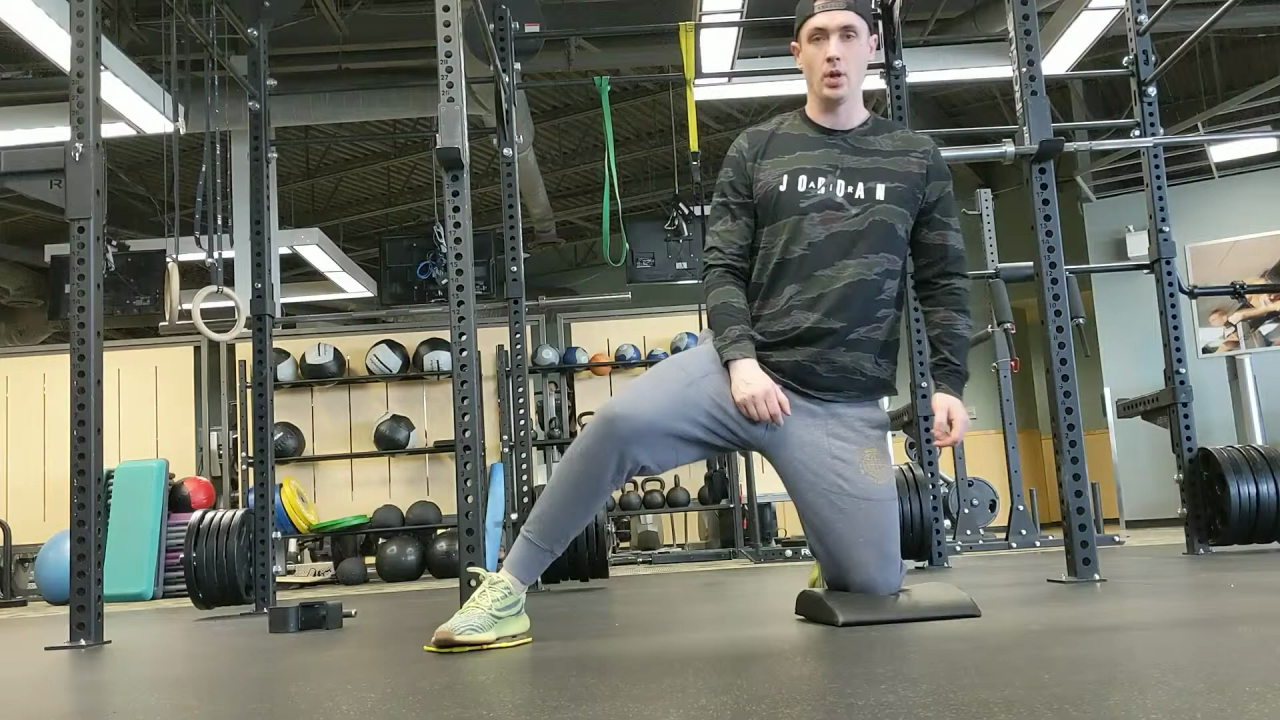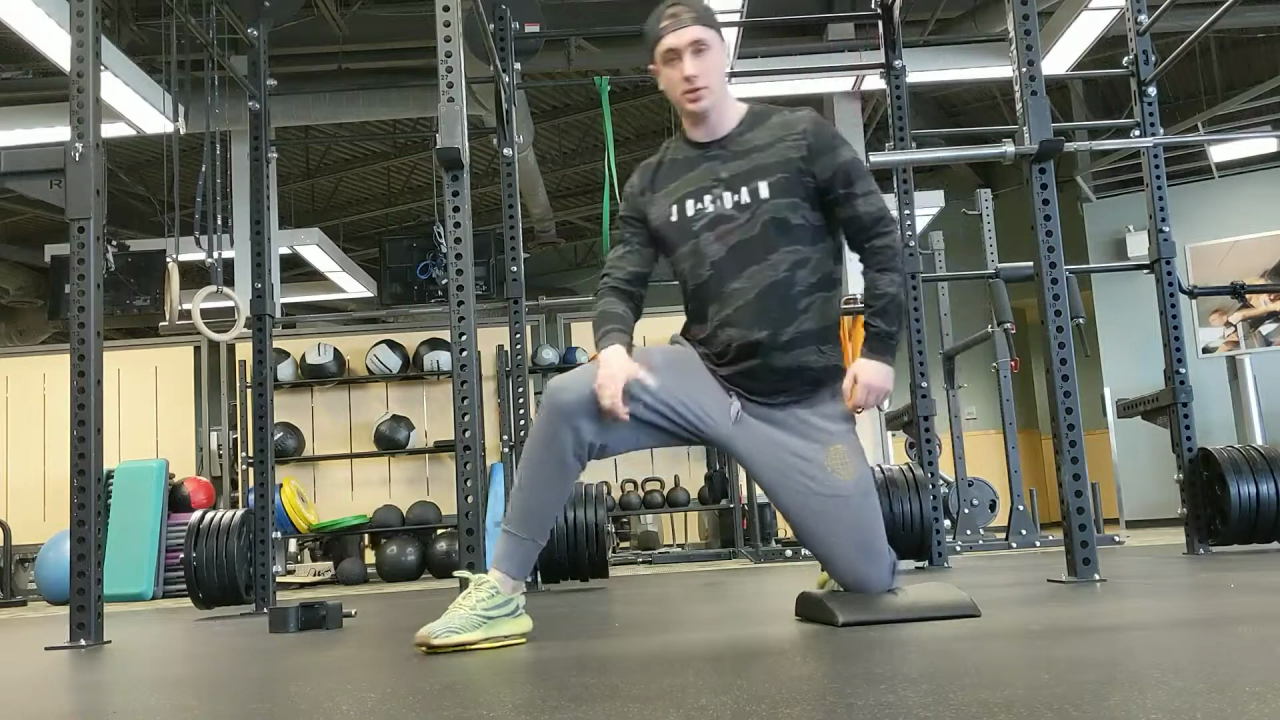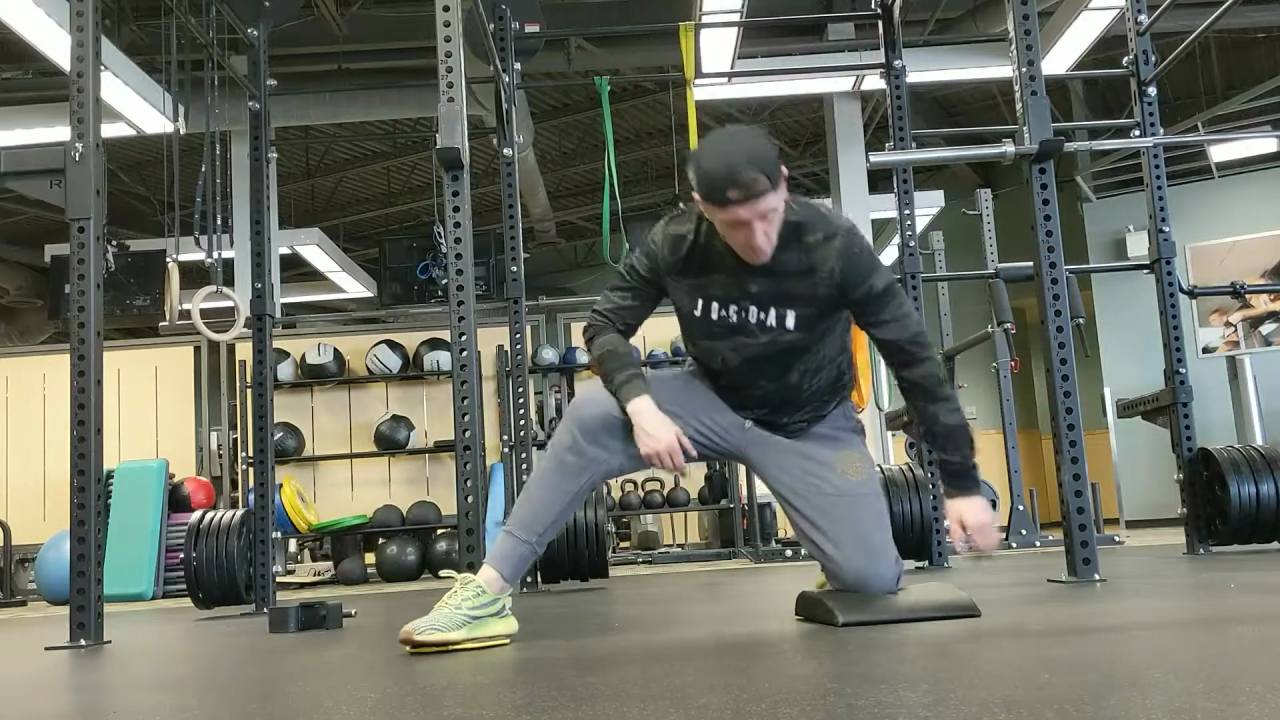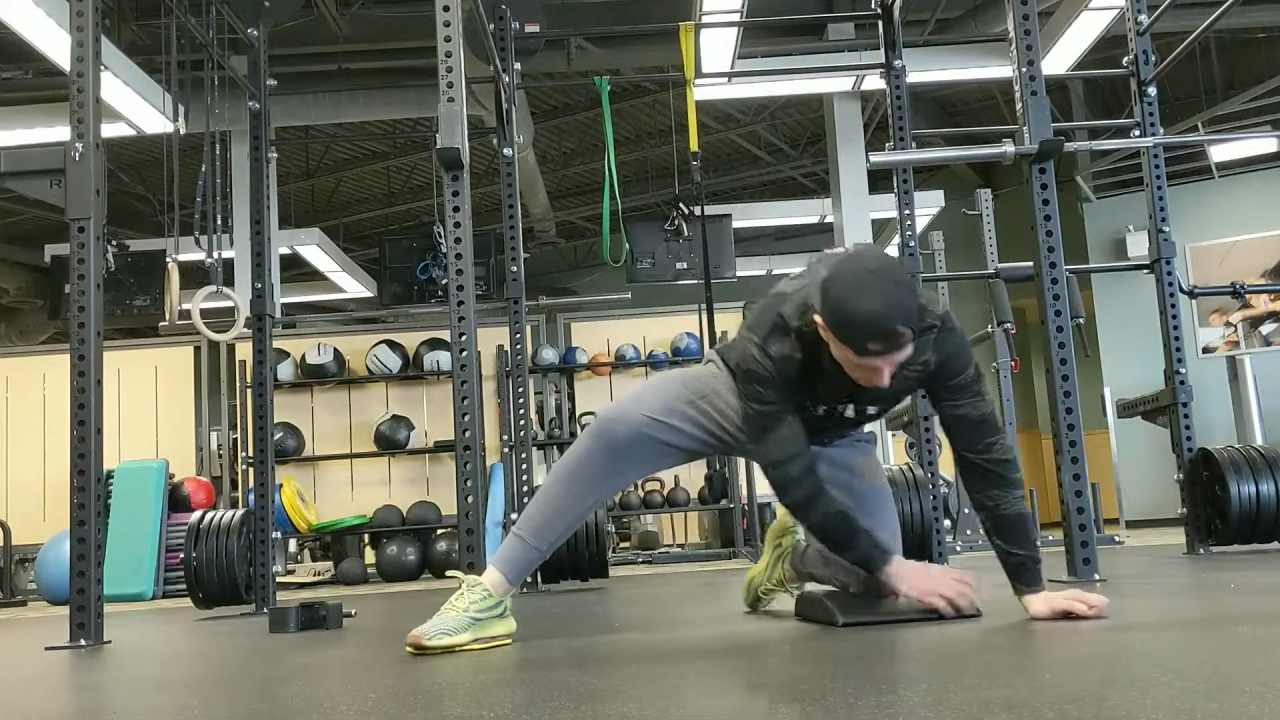
dt=0.5s
person 1, frame 1
left shoulder: (917, 160)
right shoulder: (756, 150)
left elbow: (944, 284)
right elbow: (723, 269)
left wrist: (949, 383)
right wrist: (740, 361)
left hip: (843, 401)
right hip: (748, 366)
left knee: (874, 585)
right knee: (622, 422)
left ankle: (833, 569)
right ankle: (509, 588)
person 1, frame 2
left shoulder: (803, 137)
right shoulder: (651, 181)
left elbow: (880, 243)
right elbow: (619, 283)
left wrist: (878, 351)
right wrist: (612, 349)
left hip: (799, 398)
right hip: (699, 373)
left knee: (867, 580)
right knee: (568, 400)
right ankle: (501, 591)
person 1, frame 3
left shoulder: (834, 248)
right shoulder: (673, 243)
left elbow: (915, 359)
right elbow: (603, 327)
left wrist: (962, 486)
right wrist: (639, 404)
left hip: (812, 428)
right hip: (715, 400)
left knee: (872, 579)
right knee: (591, 415)
right ankle: (489, 592)
person 1, frame 4
left shoulder: (934, 336)
right shoulder: (770, 341)
left elbow: (986, 454)
right elbow: (792, 476)
left wrist: (1031, 587)
right wrist: (894, 570)
left hip: (832, 438)
right hip: (743, 408)
left knee: (882, 592)
right knee: (619, 429)
right ankle: (491, 593)
